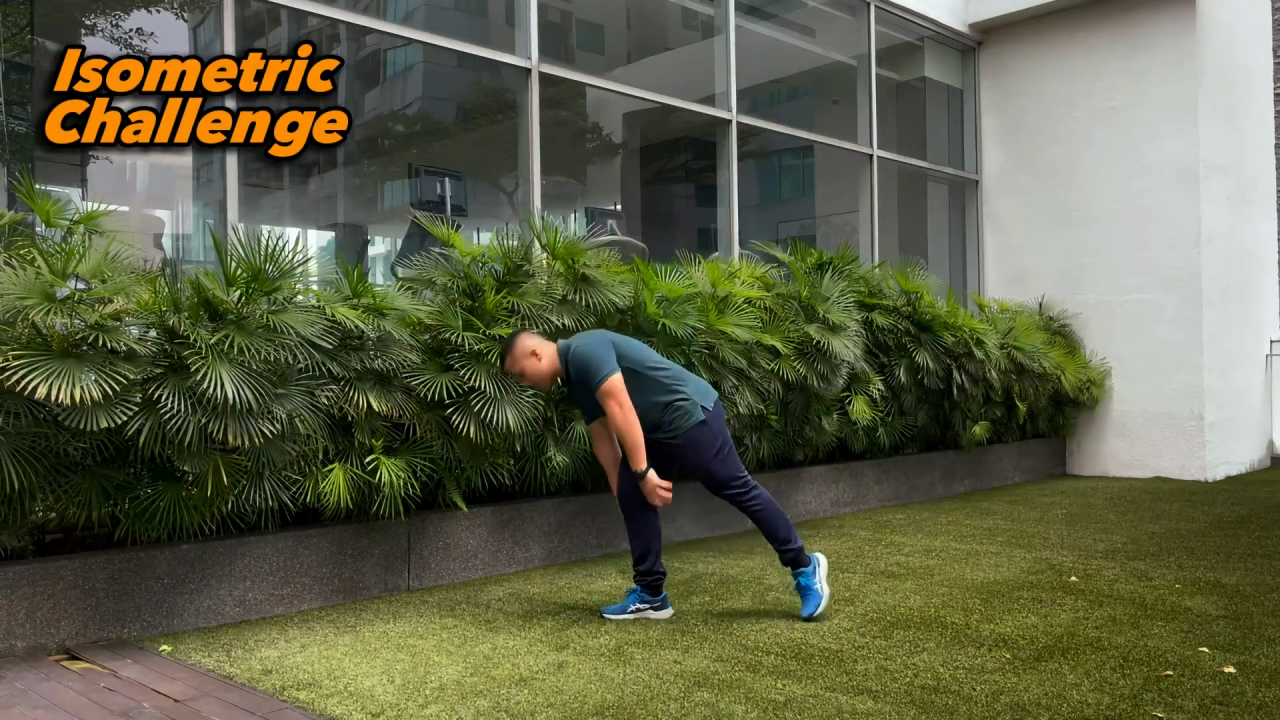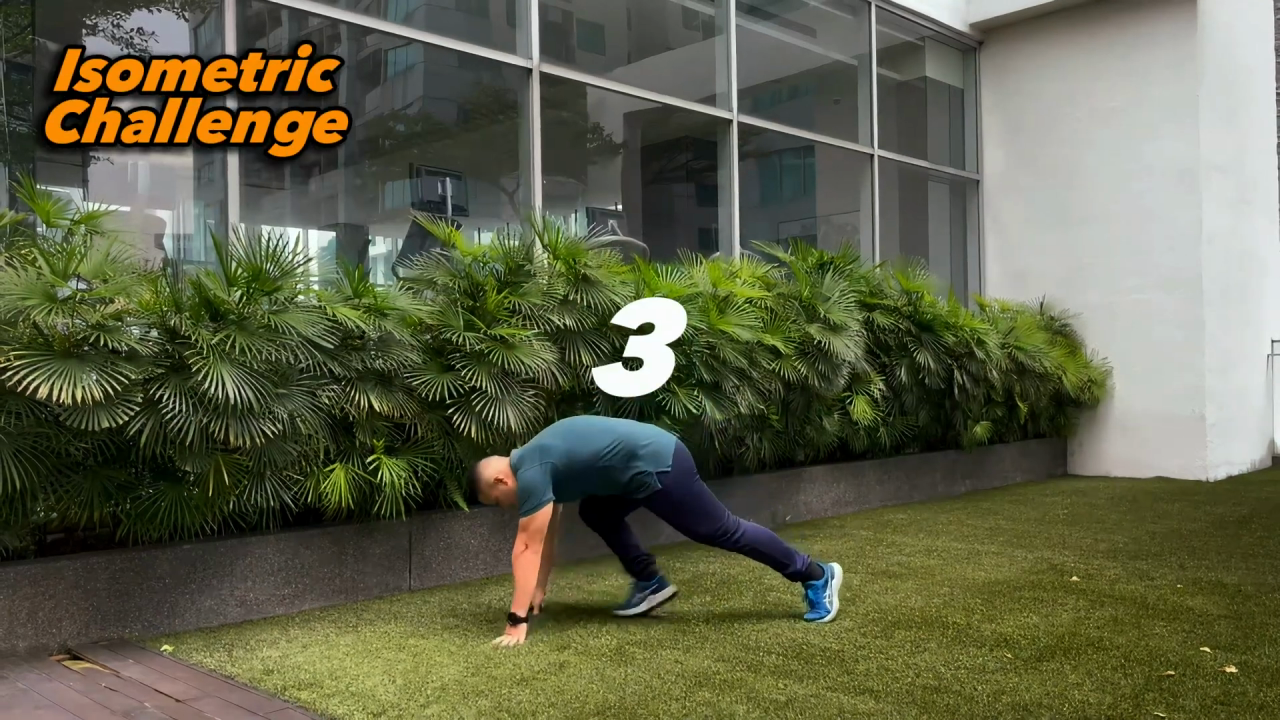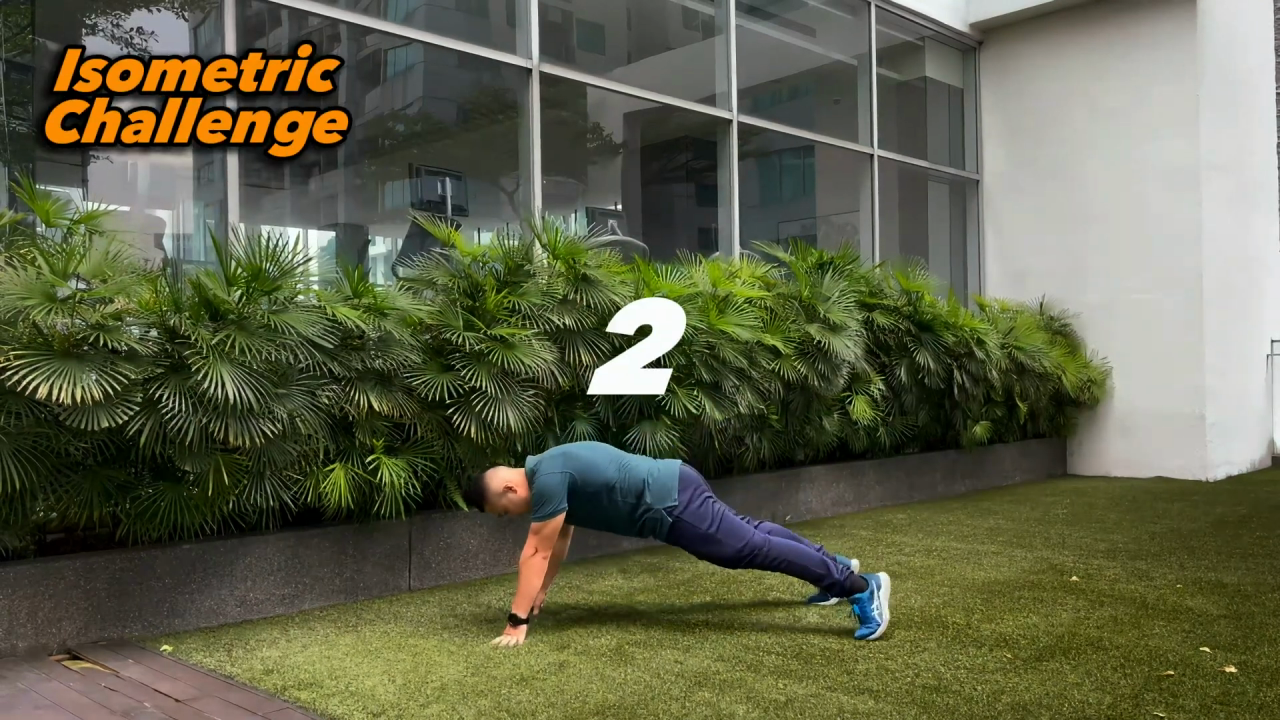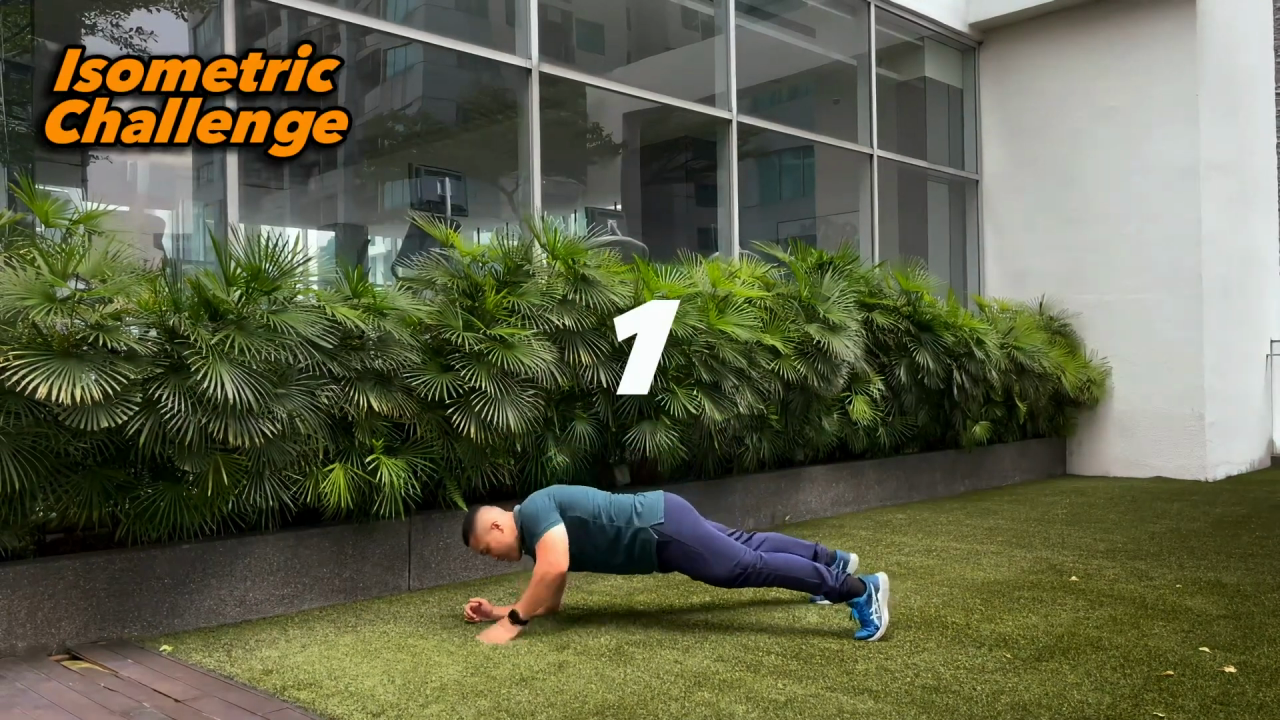
dt=1s
person 1, frame 1
left shoulder: (586, 350)
right shoulder: (573, 380)
left elbow: (620, 411)
right elbow: (602, 435)
left wrist: (643, 472)
right wrist: (621, 487)
left hip: (691, 413)
left knee: (737, 489)
right knee: (634, 501)
left ankle: (804, 566)
right ankle: (651, 595)
person 1, frame 2
left shoulder: (531, 473)
right shoulder: (537, 460)
left elbow: (527, 547)
right elbow: (546, 535)
left wrist: (518, 620)
right wrist: (539, 590)
left hip: (656, 465)
right hip: (649, 448)
left knee: (722, 531)
right knee: (596, 512)
left ankle: (817, 577)
right ankle: (650, 583)
person 1, frame 3
left shoulder: (547, 481)
right shoulder: (548, 470)
left elbow: (536, 553)
right elbow: (559, 541)
left wrist: (517, 621)
right wrist: (540, 592)
left hip: (670, 503)
right hip: (671, 485)
left knee: (751, 550)
right knee: (748, 532)
left ankle: (861, 589)
right ankle: (834, 564)
person 1, frame 4
left shoulder: (536, 509)
right shoulder: (541, 533)
left elbow: (556, 567)
right elbow: (550, 601)
left wrist: (514, 620)
right wrist: (497, 611)
left hip: (661, 527)
right hip: (659, 527)
left knee: (746, 567)
right knee: (746, 544)
left ankle: (858, 590)
right ankle: (832, 561)
